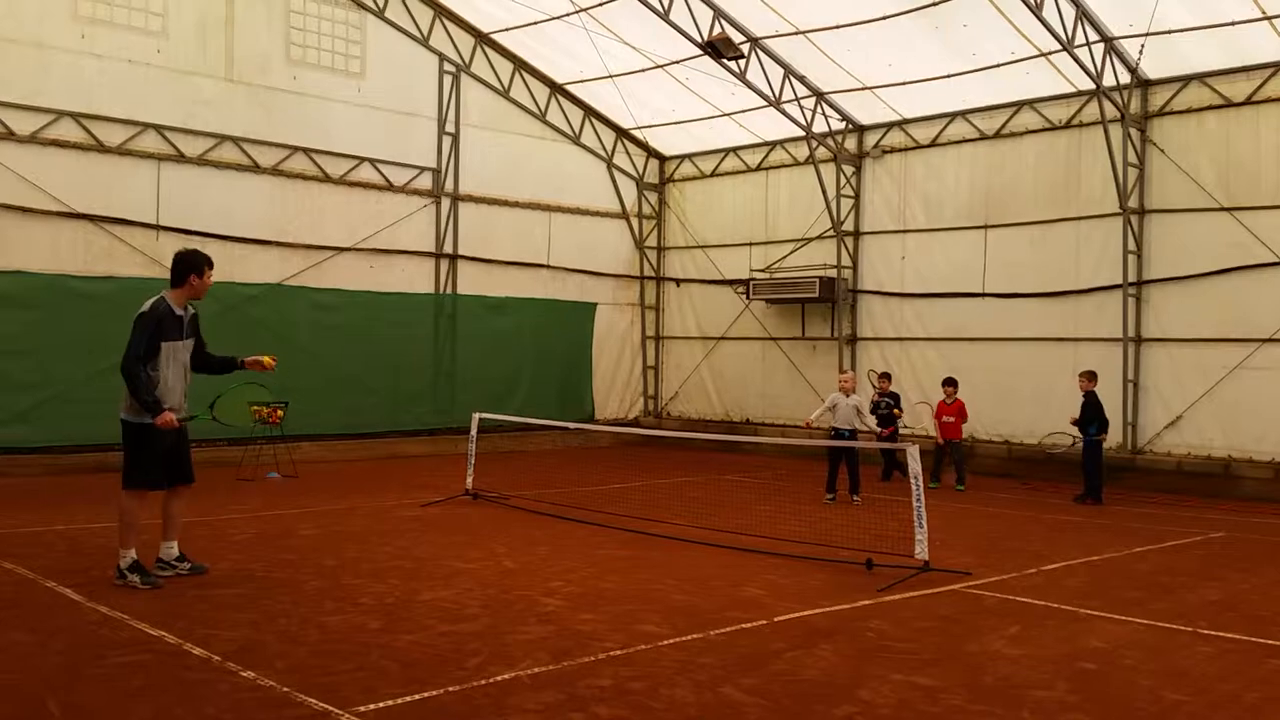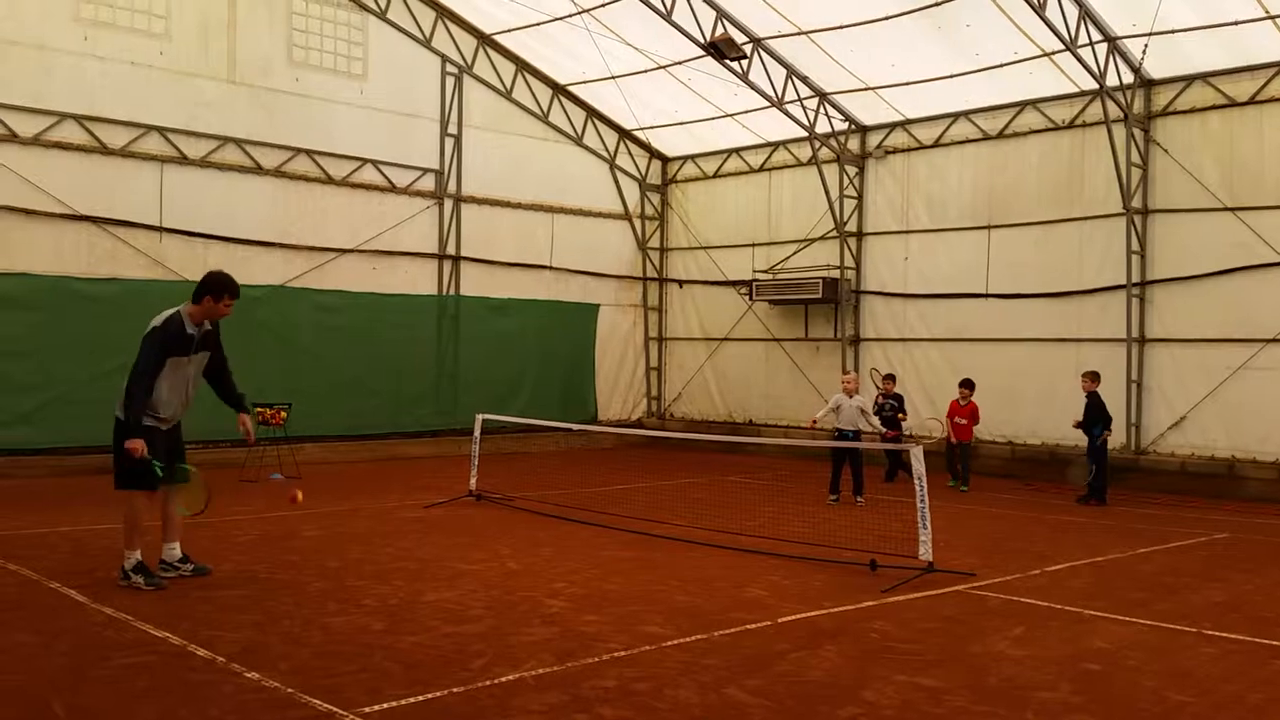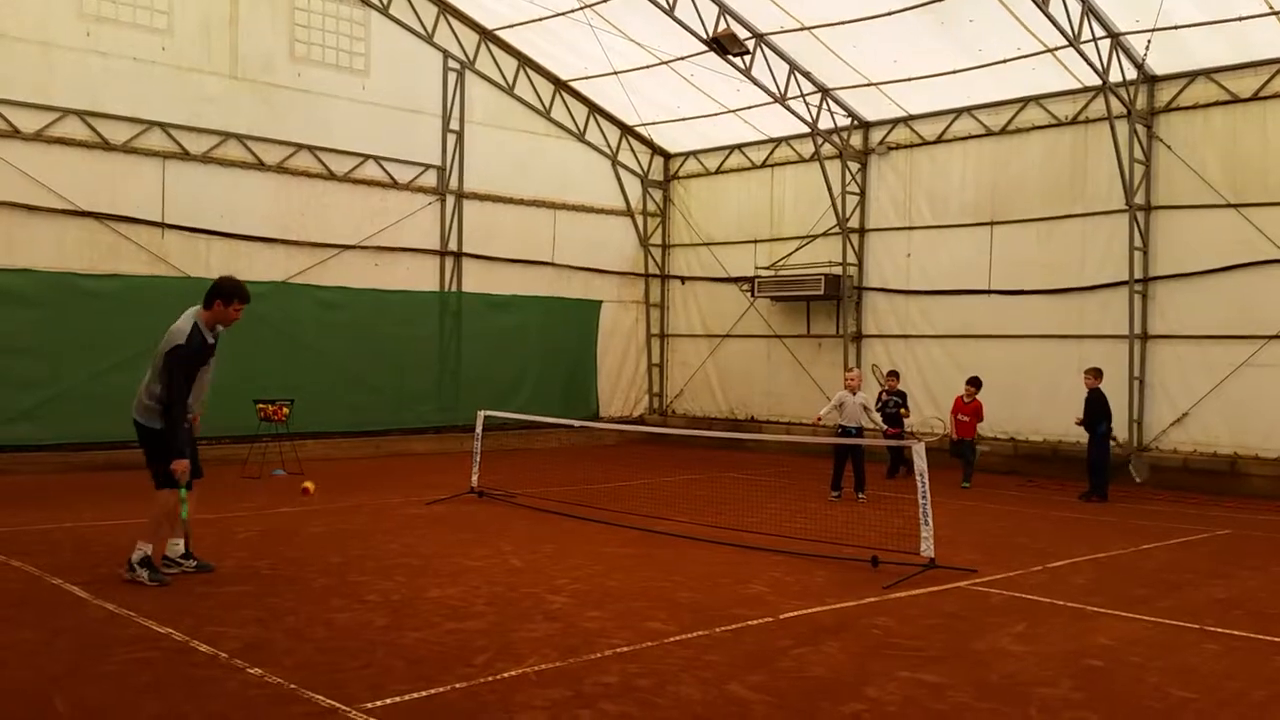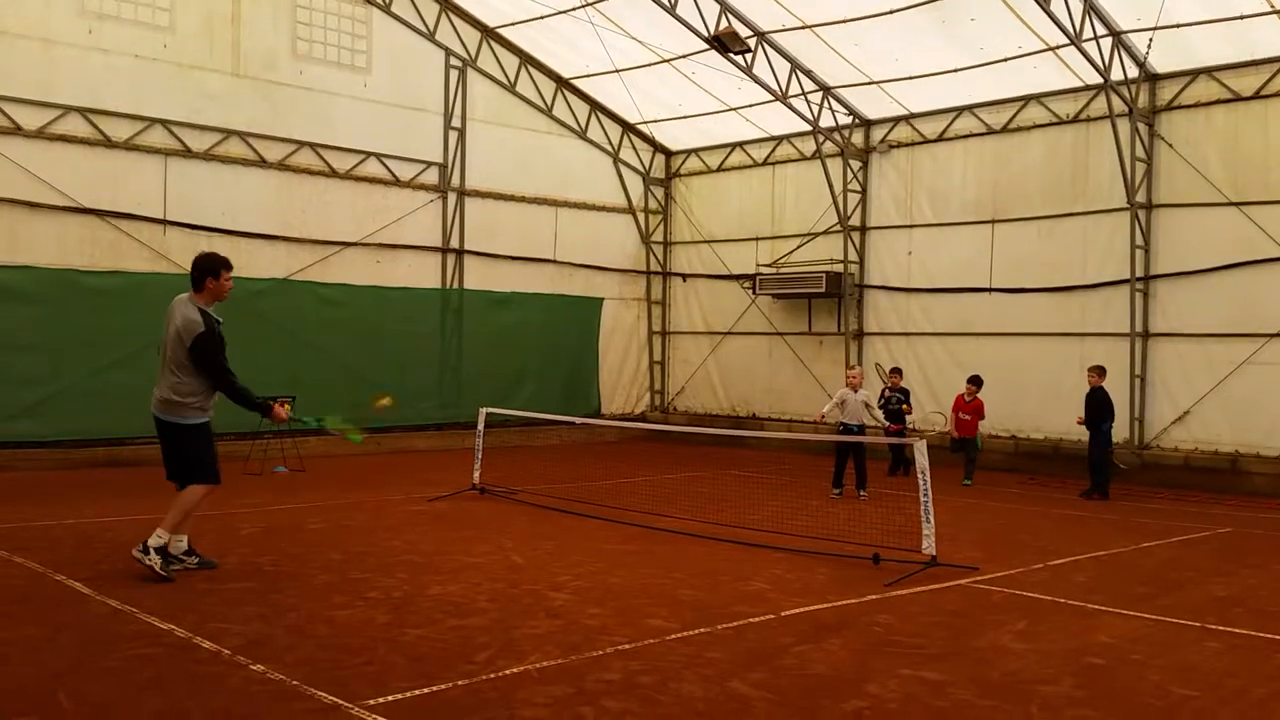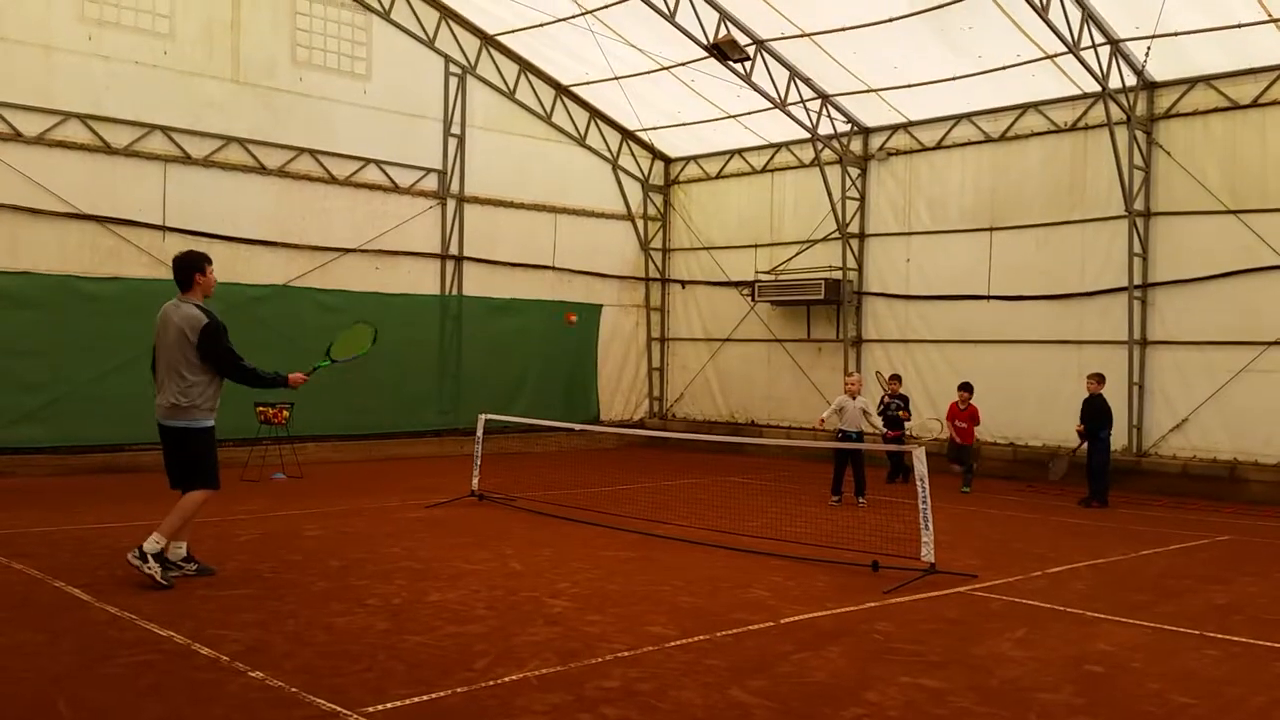
dt=0.3s
person 1, frame 1
left shoulder: (189, 315)
right shoulder: (153, 314)
left elbow: (198, 360)
right elbow: (130, 367)
left wrist: (241, 362)
right wrist: (155, 410)
left hip: (172, 417)
right hip: (145, 419)
left knee: (180, 484)
right knee: (137, 488)
left ankle: (169, 556)
right ankle: (126, 563)
person 1, frame 2
left shoulder: (210, 329)
right shoulder: (164, 329)
left elbow: (218, 373)
right elbow: (138, 380)
left wrist: (241, 410)
right wrist: (135, 432)
left hip: (168, 421)
right hip: (139, 421)
right knee: (142, 488)
left ankle: (172, 557)
right ankle: (131, 565)
person 1, frame 3
left shoulder: (211, 326)
right shoulder: (188, 343)
right elbow: (173, 400)
left wrist: (196, 410)
right wrist: (177, 453)
left hip: (176, 416)
right hip: (156, 420)
left knee: (186, 484)
right knee: (174, 486)
left ankle: (175, 553)
right ankle: (140, 559)
person 1, frame 4
left shoulder: (180, 304)
right shoulder: (204, 329)
right elbow: (225, 382)
right wrist: (268, 409)
left hip: (167, 408)
right hip: (186, 414)
left knee: (190, 481)
right knee: (202, 483)
left ankle: (178, 549)
right ankle: (152, 546)
person 1, frame 5
left shoulder: (166, 312)
right shoulder: (205, 323)
left elbow: (157, 364)
right elbow: (237, 369)
right wrist: (284, 380)
left hip: (169, 415)
right hip: (192, 419)
left knee: (191, 488)
right knee: (201, 489)
left ankle: (177, 556)
right ankle: (148, 550)
